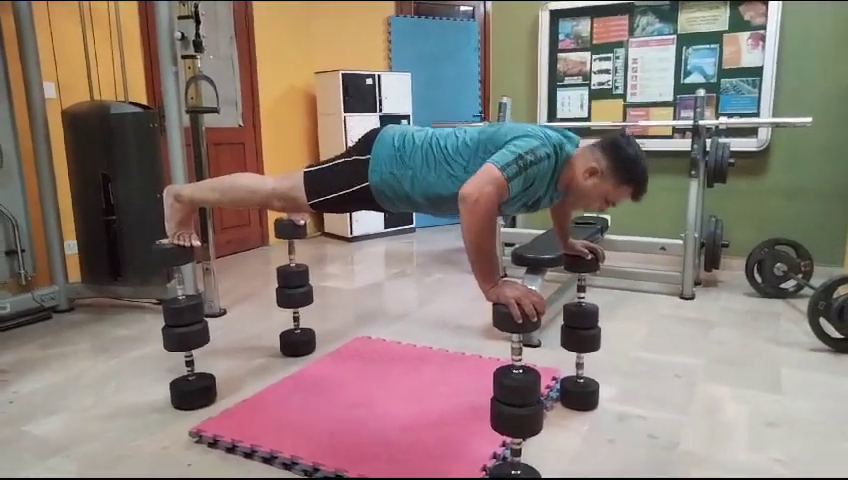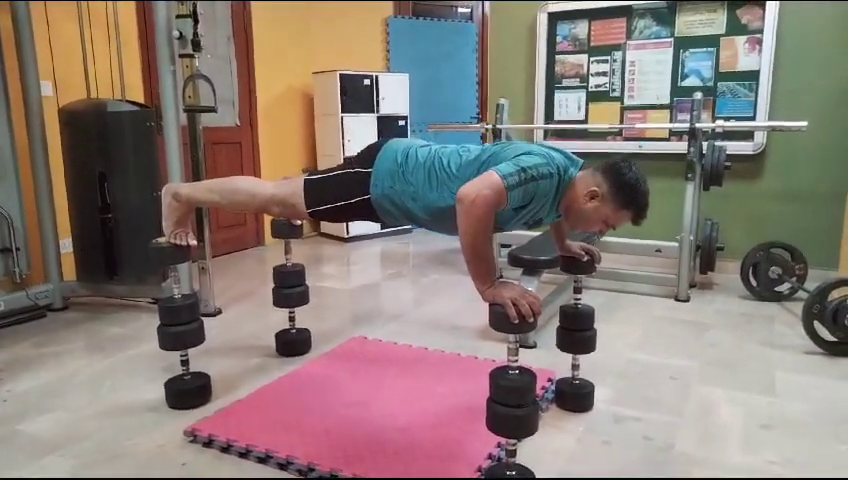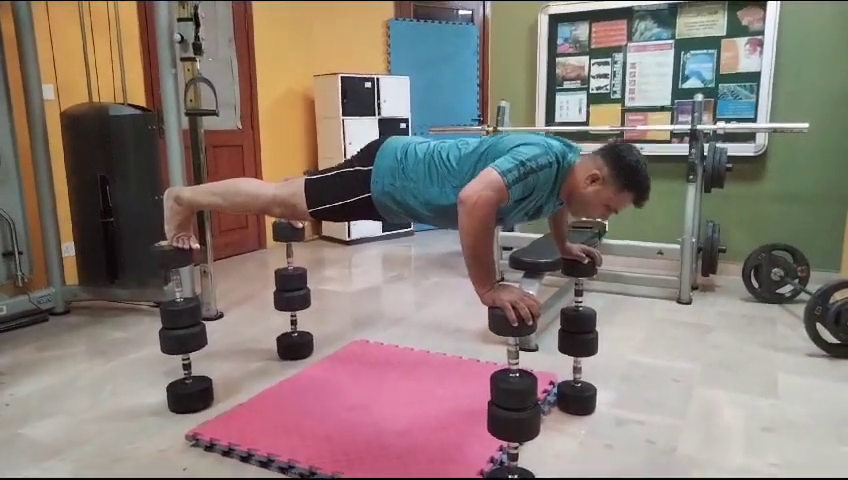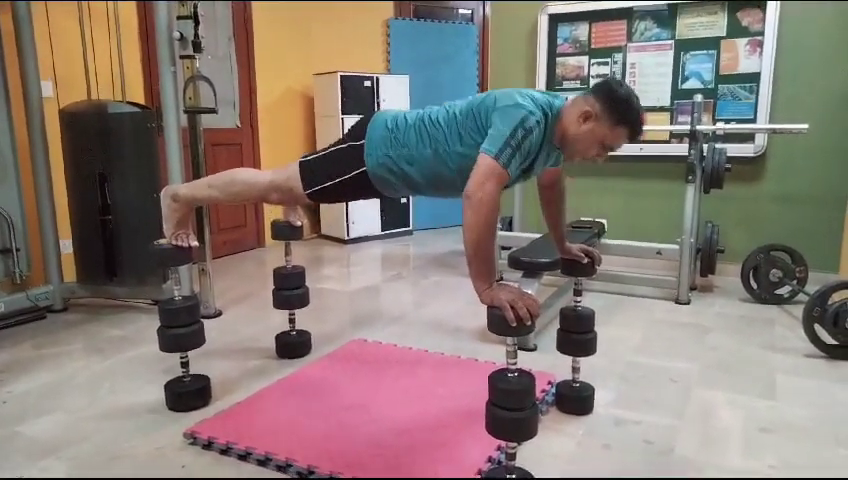
dt=0.4s
person 1, frame 1
left shoulder: (570, 153)
right shoulder: (540, 154)
right elbow: (475, 197)
left wrist: (566, 241)
right wrist: (493, 286)
left hip: (400, 162)
right hip: (385, 164)
right knee: (281, 191)
right ankle: (183, 195)
person 1, frame 2
left shoulder: (572, 172)
right shoulder: (543, 173)
right elbow: (473, 199)
left wrist: (562, 243)
right wrist: (490, 286)
left hip: (407, 165)
right hip: (386, 177)
right knee: (278, 198)
right ankle: (181, 195)
person 1, frame 3
left shoulder: (569, 164)
right shoulder: (541, 160)
right elbow: (473, 202)
left wrist: (563, 247)
right wrist: (490, 289)
left hip: (403, 175)
right hip: (385, 176)
right knee: (280, 198)
right ankle: (182, 198)
person 1, frame 4
left shoulder: (557, 125)
right shoulder: (526, 115)
left elbow: (549, 183)
right elbow: (478, 193)
left wrist: (562, 246)
right wrist: (487, 286)
left hip: (395, 160)
right hip: (378, 151)
right knee: (277, 185)
right ankle: (181, 195)
